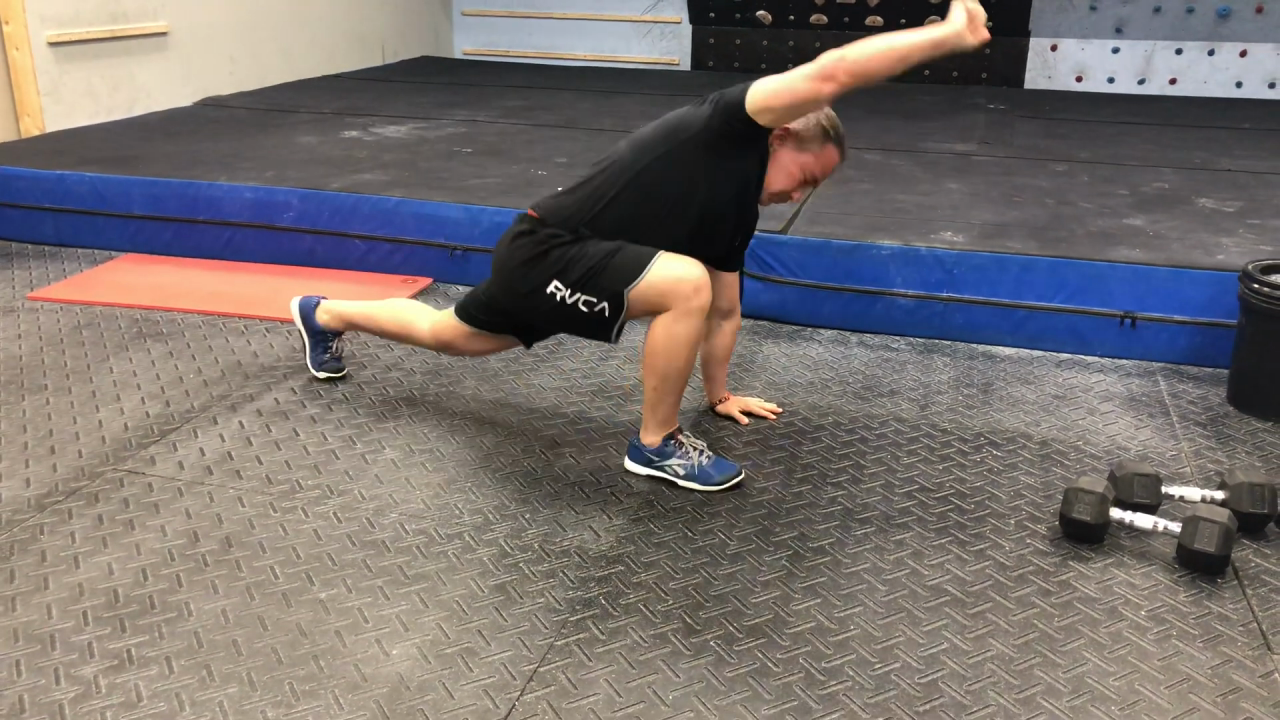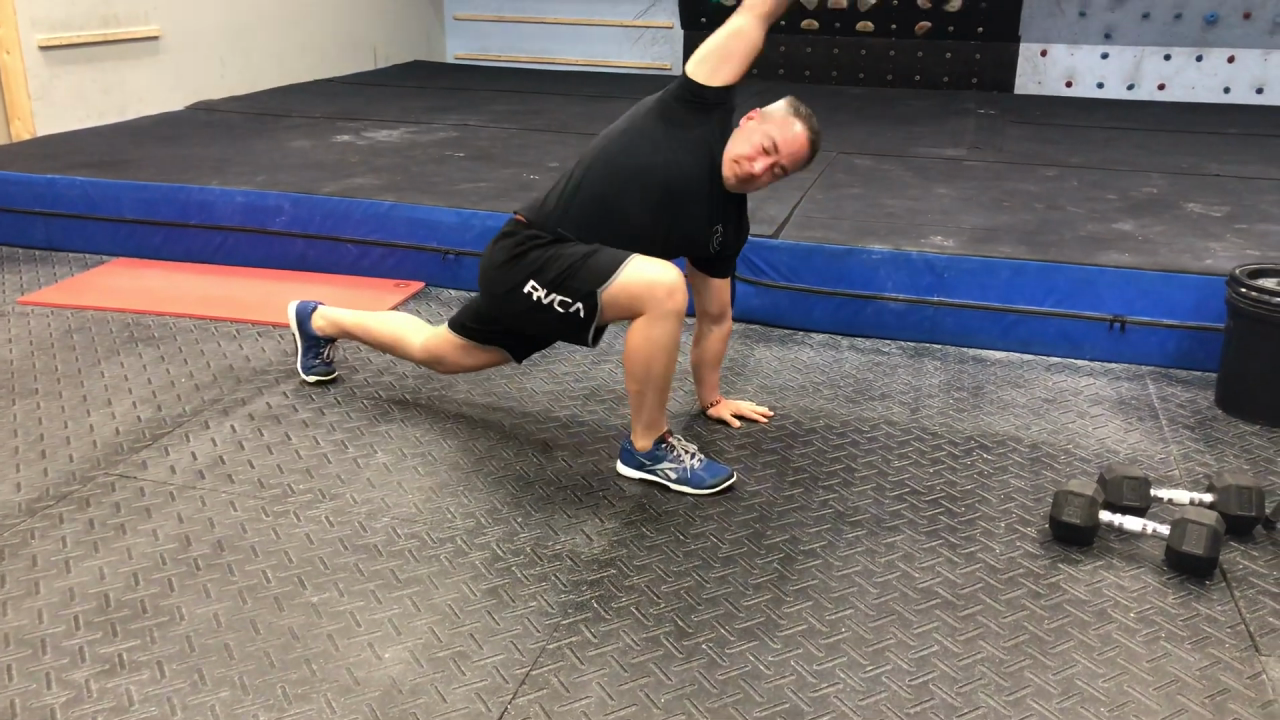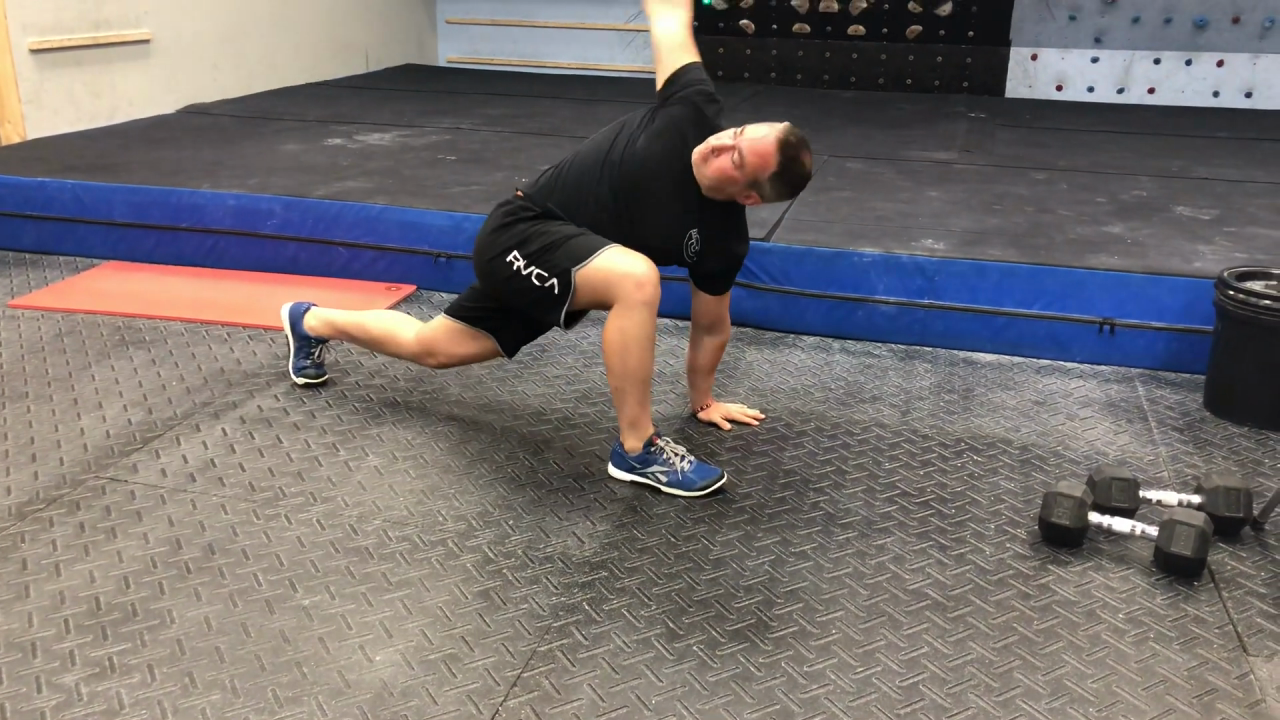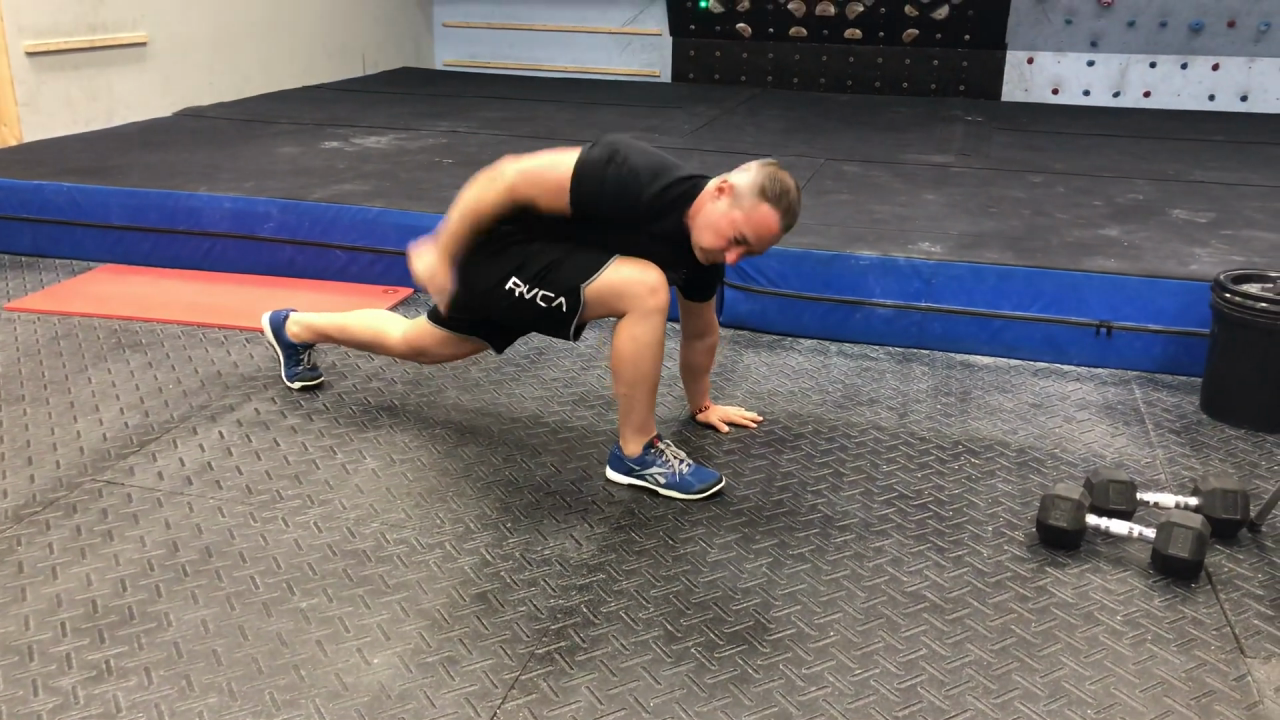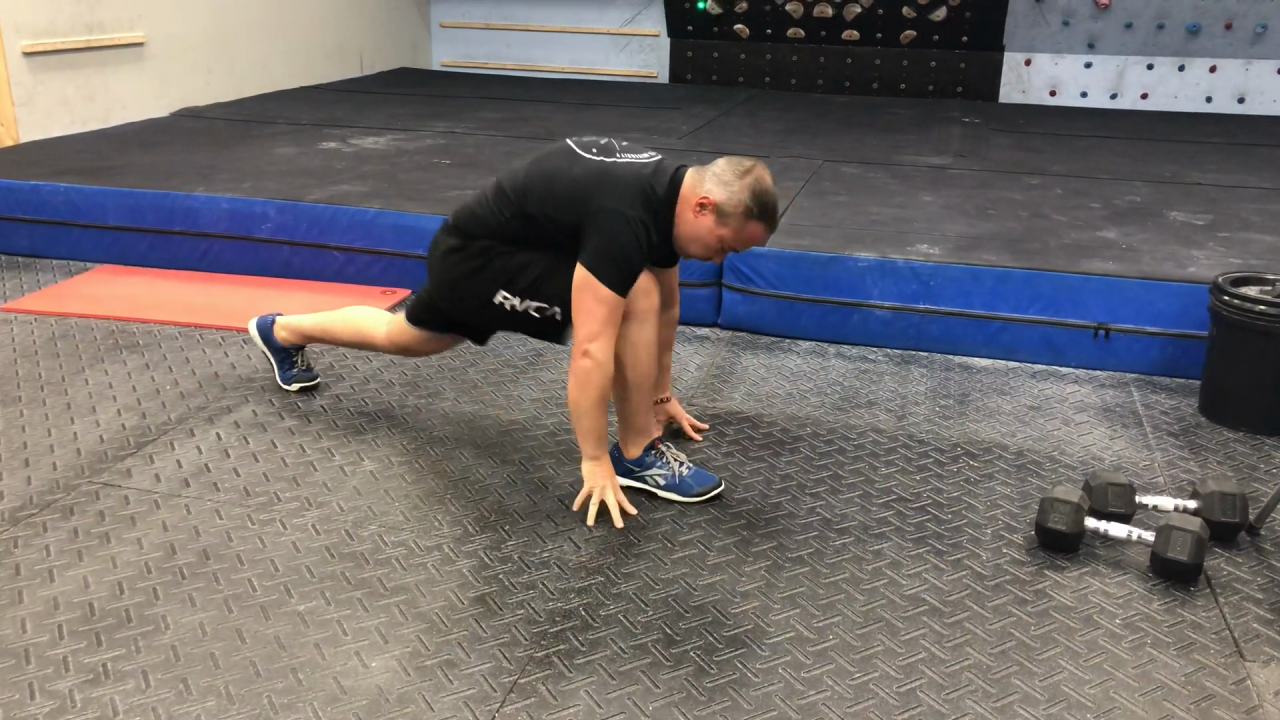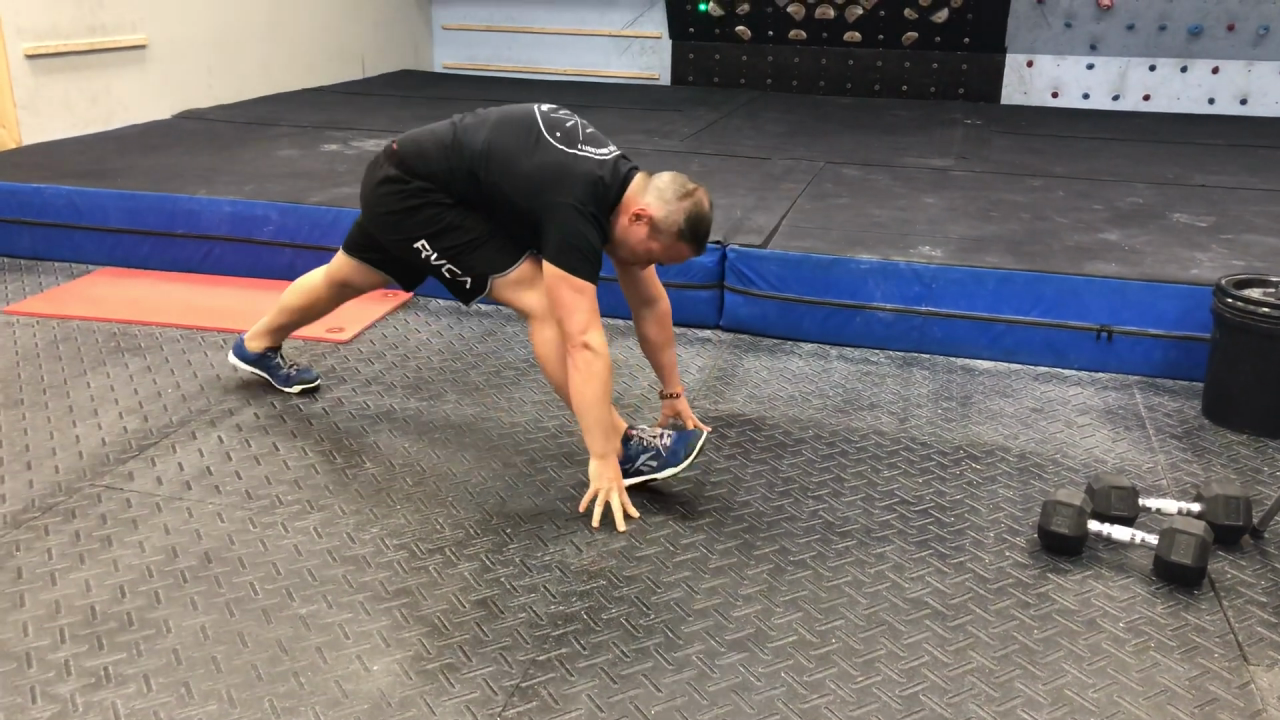
dt=0.5s
person 1, frame 1
left shoulder: (739, 212)
right shoulder: (726, 129)
left elbow: (724, 311)
right elbow: (831, 75)
left wrist: (719, 392)
left hip: (554, 264)
right hip: (544, 254)
left knee: (450, 334)
right knee: (685, 285)
left ankle: (323, 315)
right ankle: (655, 444)
person 1, frame 2
left shoulder: (727, 221)
right shoulder: (694, 114)
left elbow: (714, 314)
left wrist: (711, 396)
left hip: (546, 277)
right hip: (526, 259)
left knee: (438, 352)
right knee: (662, 287)
left ankle: (318, 320)
right ankle: (646, 447)
person 1, frame 3
left shoulder: (725, 239)
right shoulder: (694, 112)
left elbow: (710, 325)
left wrist: (703, 399)
left hip: (552, 269)
right hip: (518, 232)
left knee: (428, 348)
right knee: (636, 278)
left ankle: (310, 322)
right ankle: (637, 450)
person 1, frame 4
left shoulder: (708, 256)
right shoulder: (639, 181)
left elbow: (700, 331)
right elbow: (512, 178)
left wrist: (701, 402)
right wrist: (442, 250)
left hip: (529, 266)
right hip: (499, 252)
left knee: (414, 341)
right knee: (645, 289)
left ankle: (295, 329)
right ankle: (636, 451)
person 1, frame 5
left shoulder: (668, 193)
right shoulder: (627, 214)
left elbow: (666, 303)
right elbow: (590, 347)
left wrist: (660, 395)
right wrist: (594, 460)
left hip: (469, 250)
right hip: (474, 257)
left knee: (404, 337)
right knee: (633, 299)
left ankle: (281, 331)
right ankle: (636, 455)
person 1, frame 6
left shoulder: (627, 190)
right shoulder: (576, 206)
left elbow: (649, 302)
right elbow: (584, 342)
left wrist: (673, 393)
right wrist: (603, 461)
left hip: (403, 182)
right hip: (410, 189)
left knee: (344, 279)
right knee: (538, 298)
left ankle: (257, 345)
right ankle: (621, 446)
